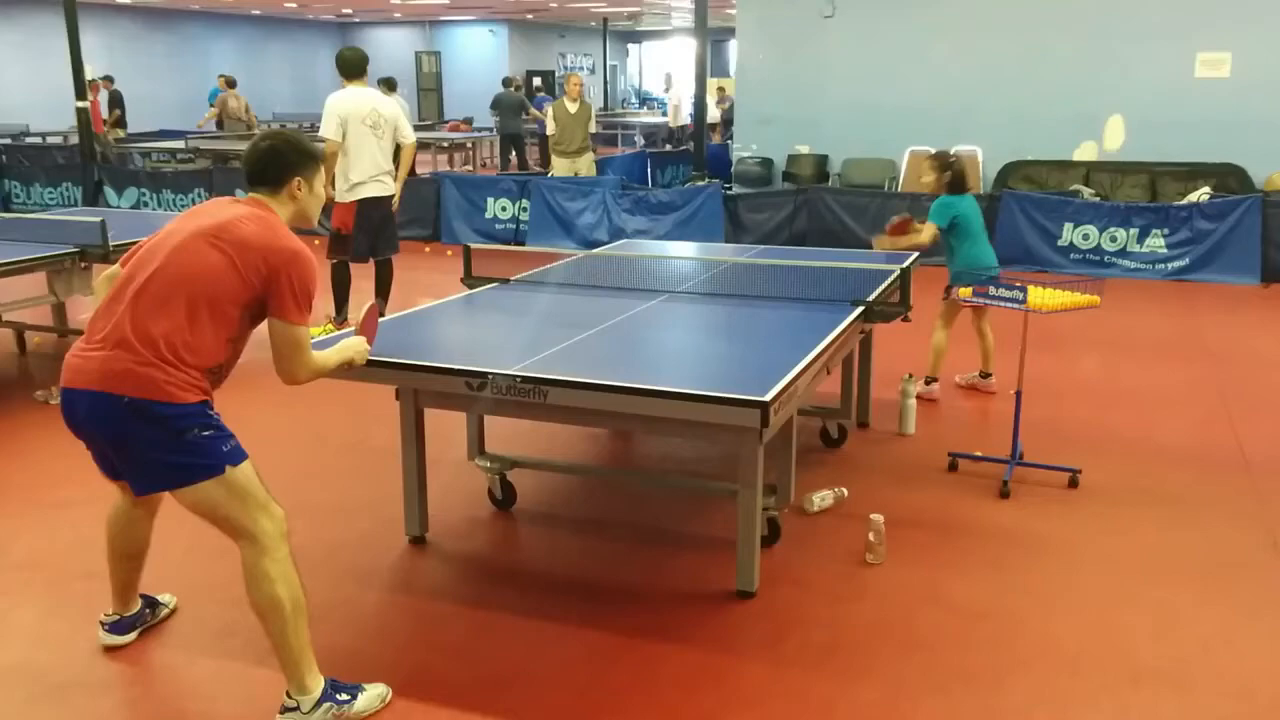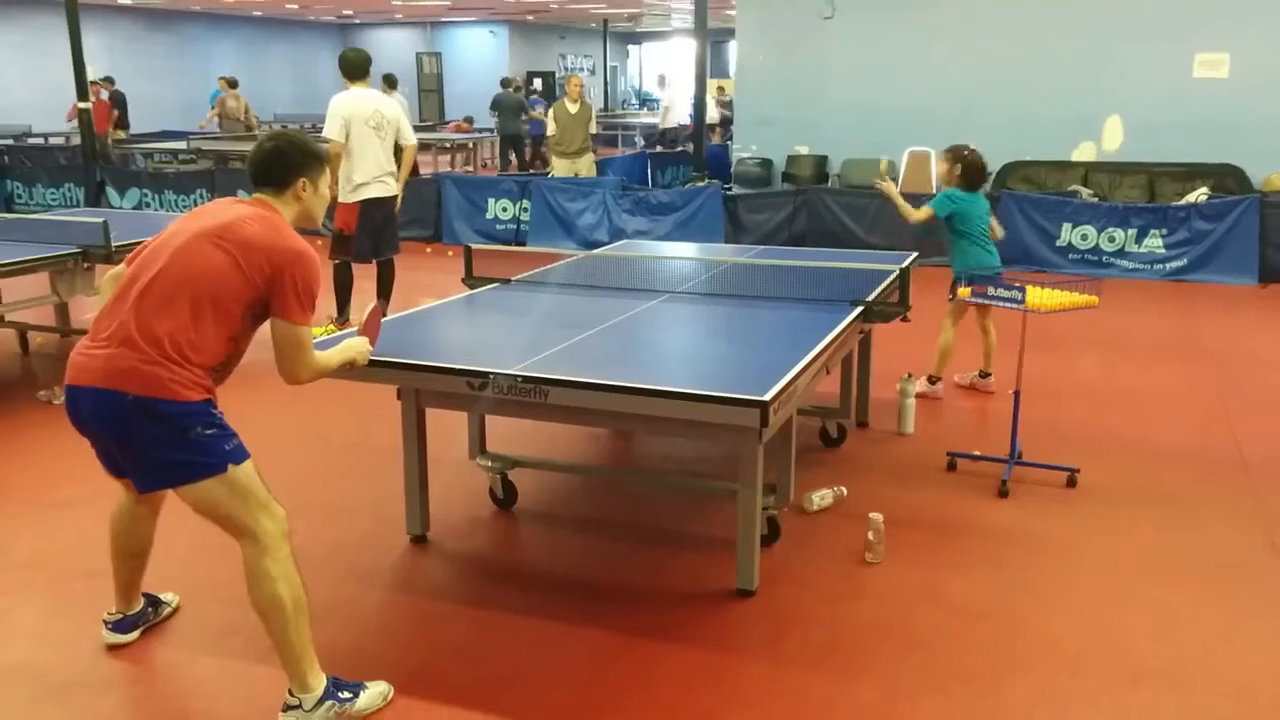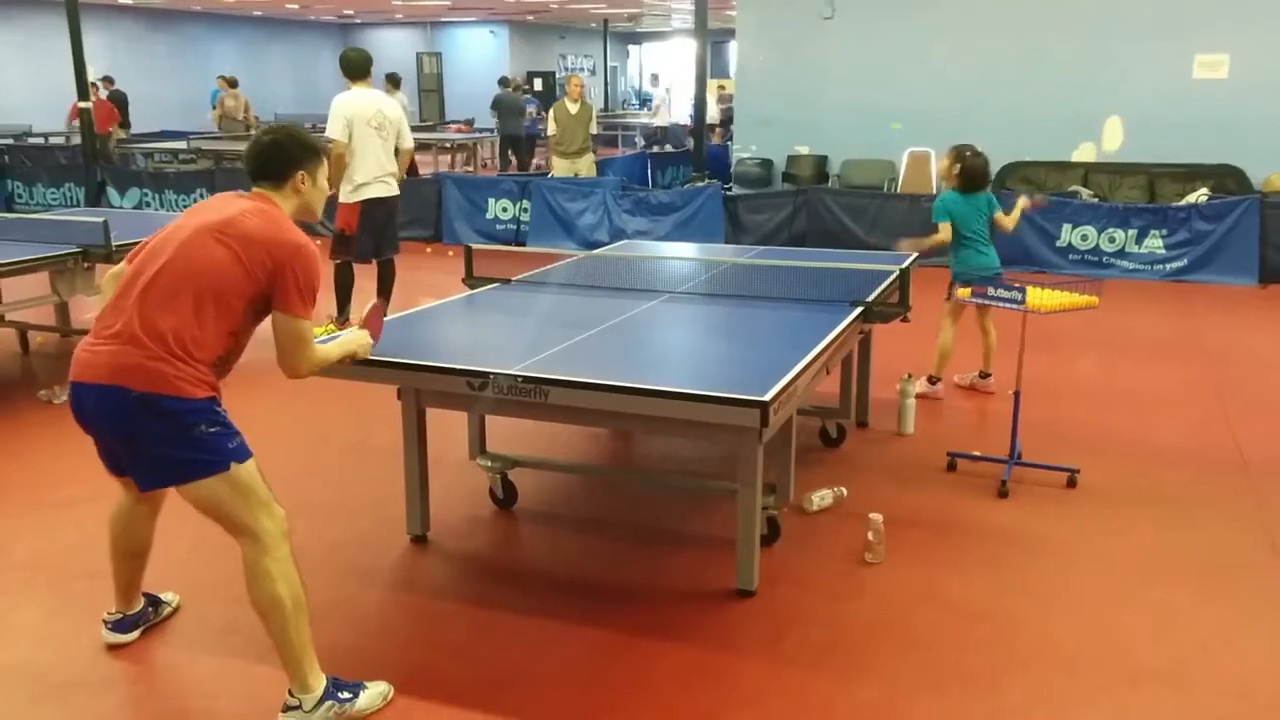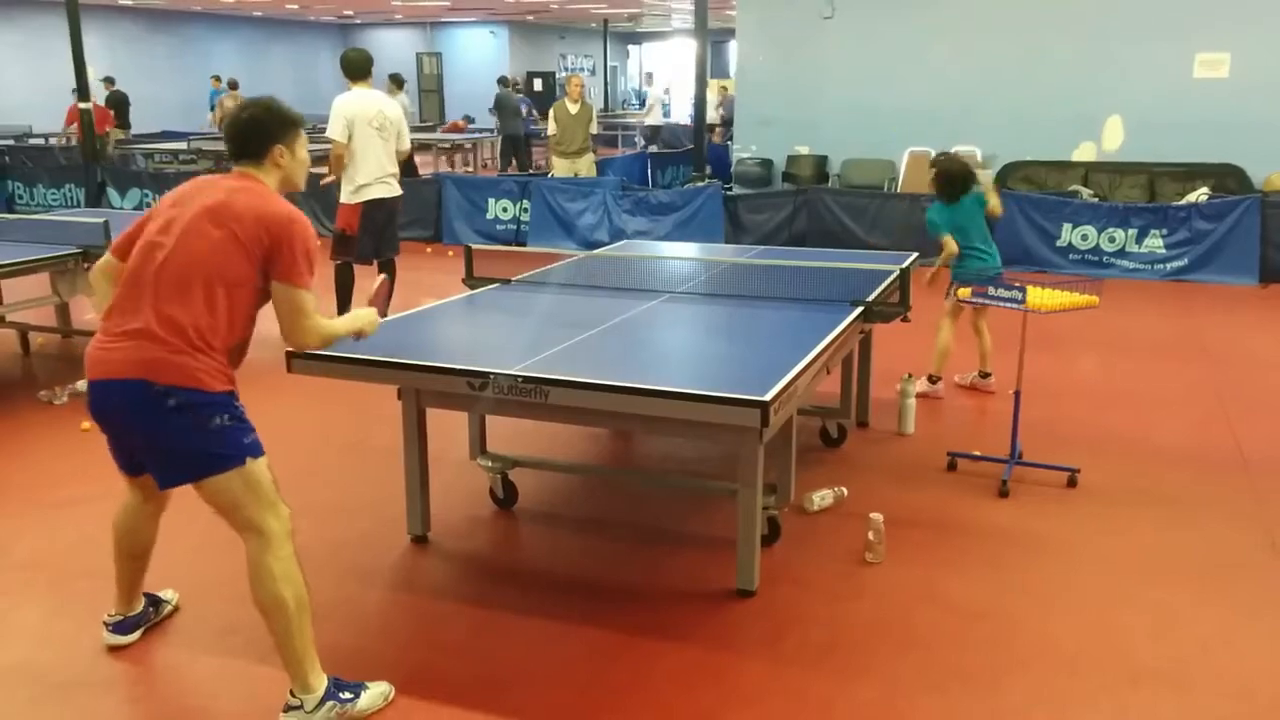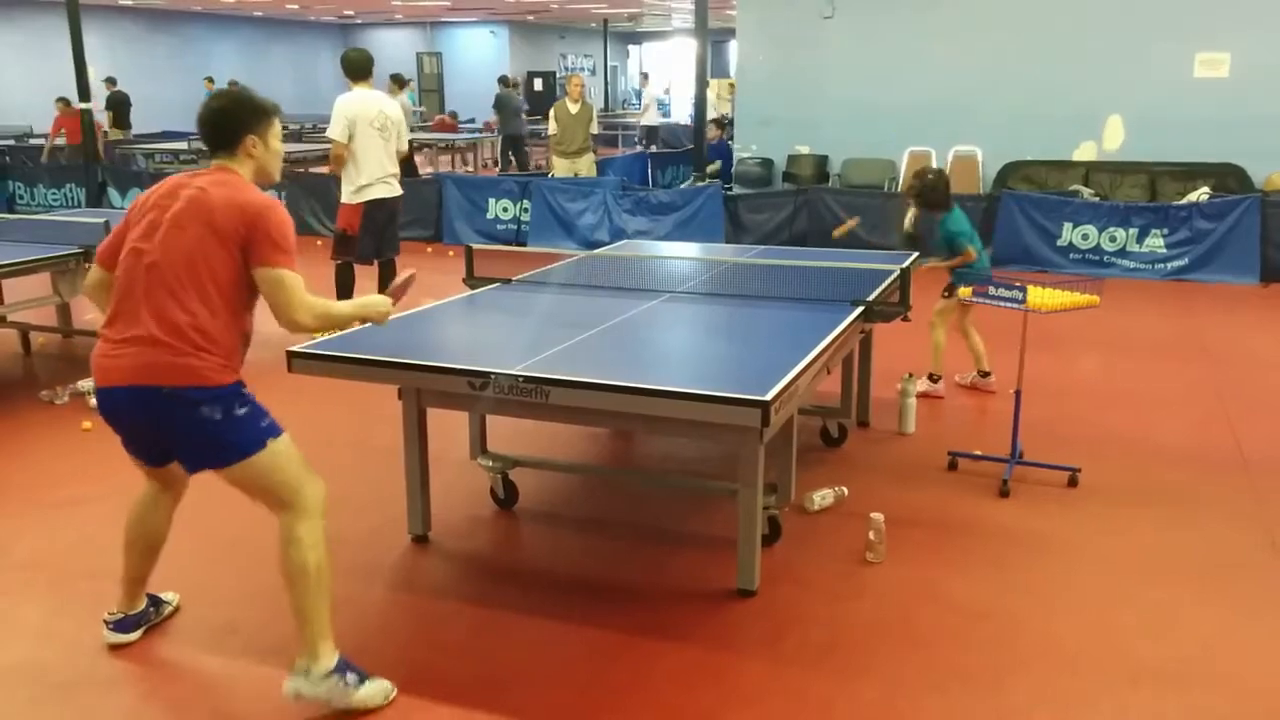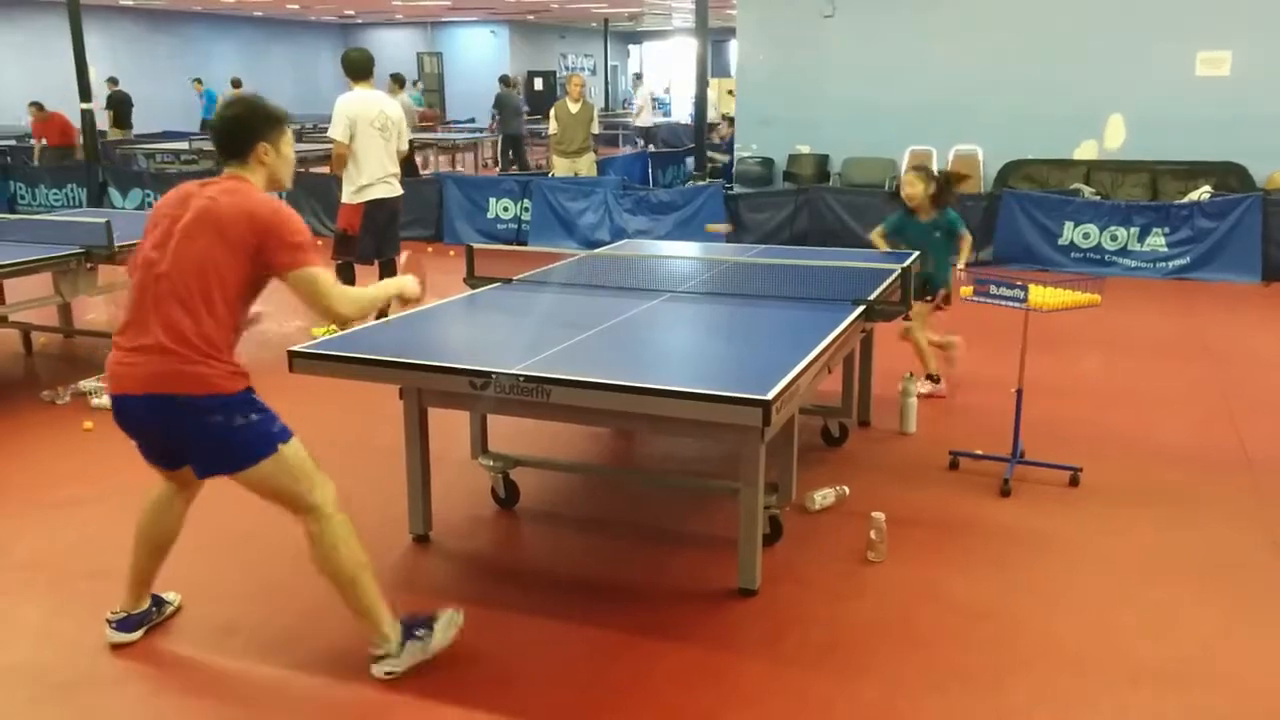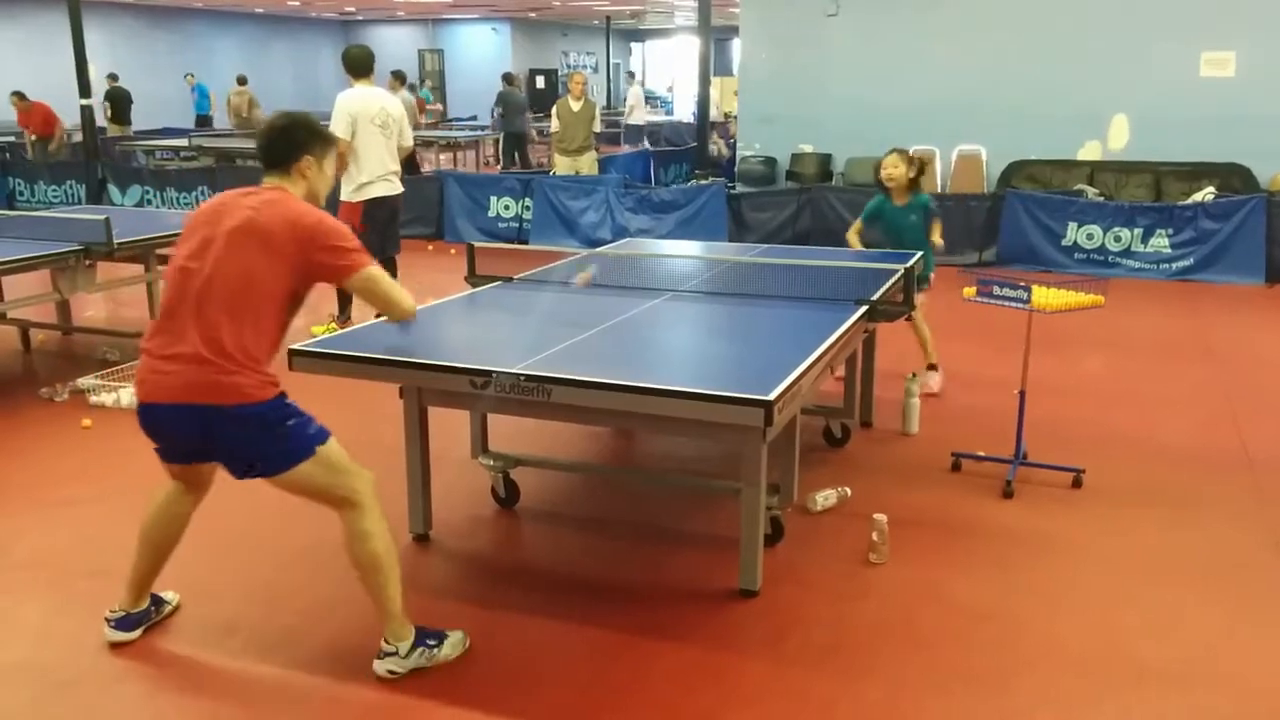
dt=0.2s
person 1, frame 1
left shoulder: (200, 214)
right shoulder: (288, 252)
left elbow: (108, 284)
right elbow: (295, 370)
right wrist: (348, 350)
left hip: (81, 385)
right hip: (152, 398)
left knee: (138, 491)
right knee: (264, 531)
left ankle: (124, 613)
person 1, frame 2
left shoulder: (208, 213)
right shoulder: (292, 253)
left elbow: (113, 283)
right elbow: (297, 370)
right wrist: (350, 351)
left hip: (85, 382)
right hip: (155, 396)
left knee: (142, 490)
right knee: (265, 530)
left ankle: (127, 611)
person 1, frame 3
left shoulder: (208, 210)
right shoulder: (292, 247)
left elbow: (115, 280)
right elbow: (297, 365)
right wrist: (350, 345)
left hip: (90, 379)
right hip: (161, 393)
left knee: (141, 490)
right knee: (264, 530)
left ankle: (127, 610)
person 1, frame 4
left shoulder: (181, 196)
right shoulder: (282, 220)
left elbow: (104, 276)
right elbow: (303, 336)
right wrist: (355, 321)
left hip: (107, 377)
right hip: (180, 387)
left knee: (146, 492)
right knee: (269, 530)
left ankle: (127, 612)
person 1, frame 5
left shoulder: (157, 196)
right shoulder: (258, 209)
left elbow: (97, 284)
right elbow: (299, 315)
right wrist: (367, 308)
left hip: (115, 378)
right hip: (191, 385)
left knee: (167, 481)
right knee: (302, 500)
left ankle: (130, 610)
right ankle: (318, 666)
person 1, frame 6
left shoulder: (173, 201)
right shoulder: (267, 215)
right elbow: (338, 307)
right wrist: (396, 286)
left hip: (128, 385)
right hip: (197, 390)
left knee: (180, 482)
right knee: (318, 503)
left ankle: (132, 610)
right ankle: (390, 640)
person 1, frame 7
left shoulder: (211, 209)
right shoulder: (312, 225)
right elbow: (400, 308)
right wrist: (391, 294)
left hip: (157, 391)
right hip: (233, 399)
left knee: (187, 484)
right knee: (358, 495)
left ankle: (130, 609)
right ankle: (400, 643)
person 2, frame 1
left shoulder: (337, 101)
right shoulder: (387, 102)
left elbow: (331, 150)
right elbow: (410, 144)
left wrist: (327, 183)
right wrist: (398, 184)
left hip: (353, 192)
right hip: (385, 191)
left knee: (340, 257)
right knee: (383, 256)
left ankle: (340, 321)
right ankle: (380, 316)
person 2, frame 2
left shoulder: (341, 102)
right shoulder: (389, 103)
left elbow: (335, 151)
right elbow: (411, 146)
left wrist: (332, 184)
right wrist: (399, 184)
left hip: (356, 193)
right hip: (387, 192)
left knee: (342, 258)
right knee: (385, 256)
left ankle: (341, 322)
person 2, frame 3
left shoulder: (343, 102)
right shoulder: (391, 104)
left elbow: (339, 151)
right elbow: (407, 150)
left wrist: (335, 182)
left hip: (357, 193)
right hip: (388, 192)
left knee: (343, 258)
right knee: (385, 257)
left ankle: (342, 321)
person 2, frame 4
left shoulder: (344, 103)
right shoulder: (391, 104)
left elbow: (338, 151)
right elbow: (404, 151)
left wrist: (336, 174)
left hip: (359, 194)
right hip: (389, 191)
left knee: (343, 259)
right knee: (386, 257)
person 2, frame 5
left shoulder: (346, 102)
right shoulder: (390, 104)
left elbow: (338, 150)
right elbow: (403, 150)
left wrist: (336, 169)
left hip: (358, 193)
right hip: (390, 191)
left knee: (344, 258)
right knee: (387, 254)
person 2, frame 6
left shoulder: (347, 102)
right shoulder: (392, 104)
left elbow: (341, 151)
right elbow: (403, 150)
left wrist: (337, 170)
left hip: (360, 194)
right hip: (390, 191)
left knee: (343, 259)
right knee: (387, 257)
left ankle: (343, 321)
right ankle: (383, 315)
person 2, frame 7
left shoulder: (347, 99)
right shoulder: (392, 101)
left elbow: (341, 148)
right elbow: (407, 146)
left wrist: (338, 171)
left hip: (359, 191)
right hip: (391, 189)
right knee: (387, 256)
left ankle: (343, 319)
person 3, frame 1
left shoulder: (944, 204)
right shoulder: (968, 200)
left elbow: (925, 240)
left wrist: (892, 243)
right wrist: (925, 227)
left hip: (967, 272)
right hip: (989, 268)
left knee: (943, 325)
right knee: (981, 323)
left ankle: (930, 383)
right ankle: (986, 377)
person 3, frame 2
left shoulder: (948, 197)
right shoulder: (980, 198)
left elbow: (916, 217)
right elbow: (997, 234)
left wrist: (894, 194)
left hip: (970, 270)
right hip: (992, 267)
left knee: (949, 323)
right knee: (985, 322)
left ankle: (933, 381)
right ankle: (985, 376)
person 3, frame 3
left shoulder: (944, 201)
right shoulder: (983, 196)
left elbow: (944, 237)
right elbow: (1007, 226)
left wrist: (916, 245)
right wrist: (1020, 206)
left hip: (966, 271)
right hip: (991, 269)
left knee: (948, 324)
right knee: (985, 323)
left ankle: (933, 382)
right ankle: (985, 377)
person 3, frame 4
left shoulder: (936, 215)
right shoulder: (974, 195)
left elbow: (952, 251)
right elbow: (996, 212)
left wrist: (935, 270)
right wrist: (990, 189)
left hip: (969, 274)
right hip: (992, 269)
left knee: (946, 324)
right knee: (978, 323)
left ankle: (933, 381)
right ankle: (983, 377)
person 3, frame 5
left shoulder: (950, 226)
right shoulder: (947, 206)
left elbow: (970, 256)
right elbow: (919, 206)
left wrist: (940, 264)
right wrist: (912, 215)
left hip: (970, 275)
right hip: (967, 274)
left knee: (937, 321)
right knee: (964, 325)
left ankle: (935, 380)
right ankle: (984, 375)
person 3, frame 6
left shoulder: (948, 217)
right shoulder: (903, 217)
left elbow: (966, 238)
right elbow: (875, 236)
left wrist: (960, 264)
left hip: (937, 281)
right hip: (914, 278)
left knee: (911, 328)
right knee: (909, 331)
left ankle: (934, 381)
right ankle: (948, 343)
person 3, frame 7
left shoulder: (922, 201)
right shoulder: (878, 204)
left elbow: (935, 221)
right elbow: (852, 232)
left wrist: (936, 238)
left hip: (919, 269)
left knee: (916, 320)
left ankle: (933, 369)
